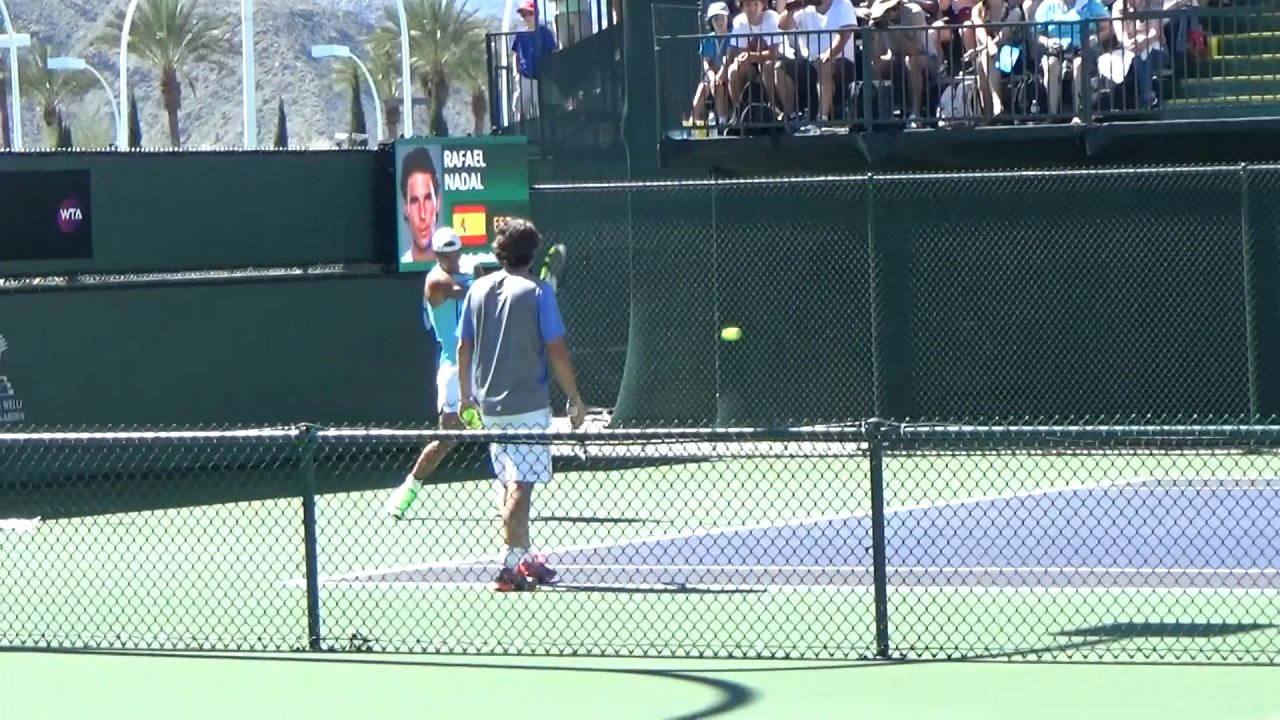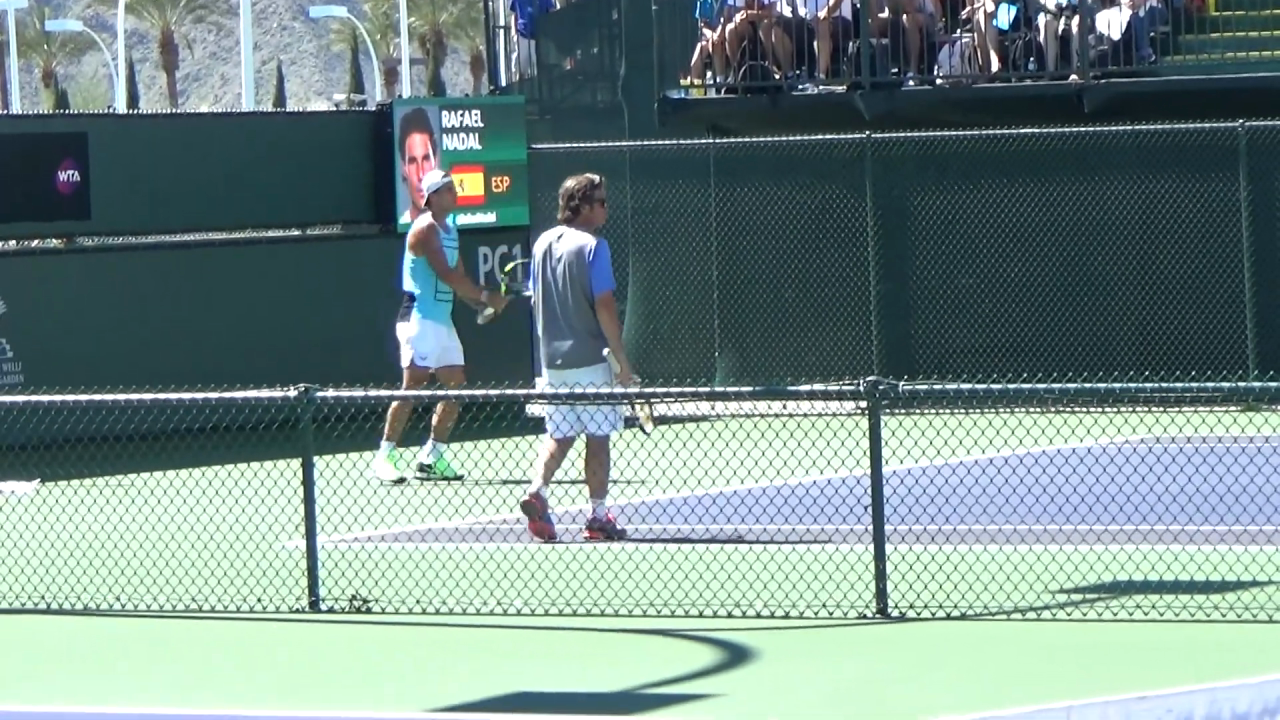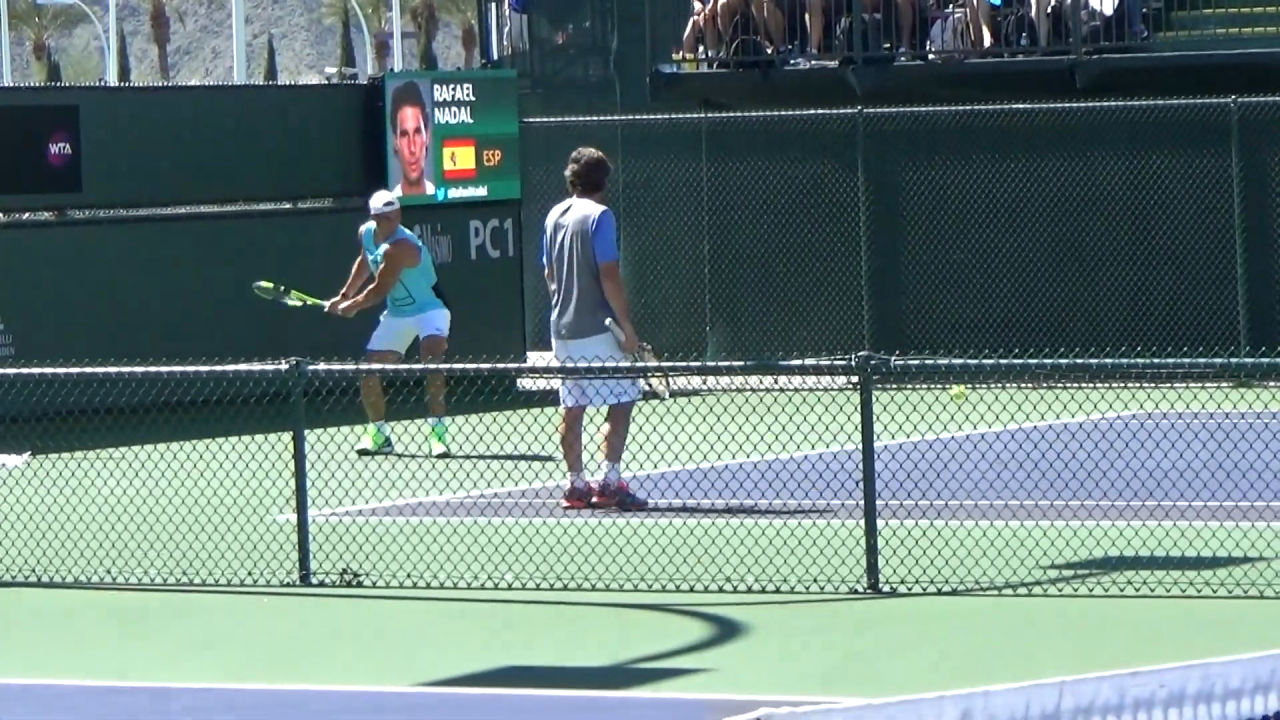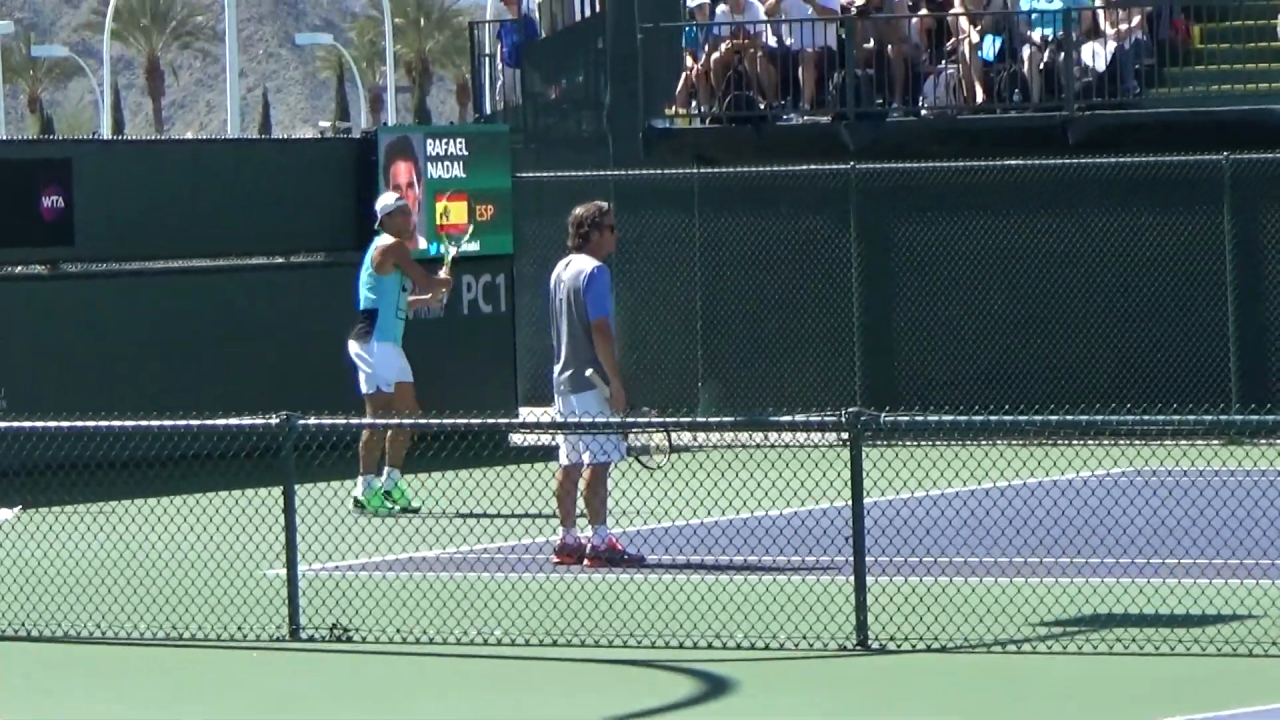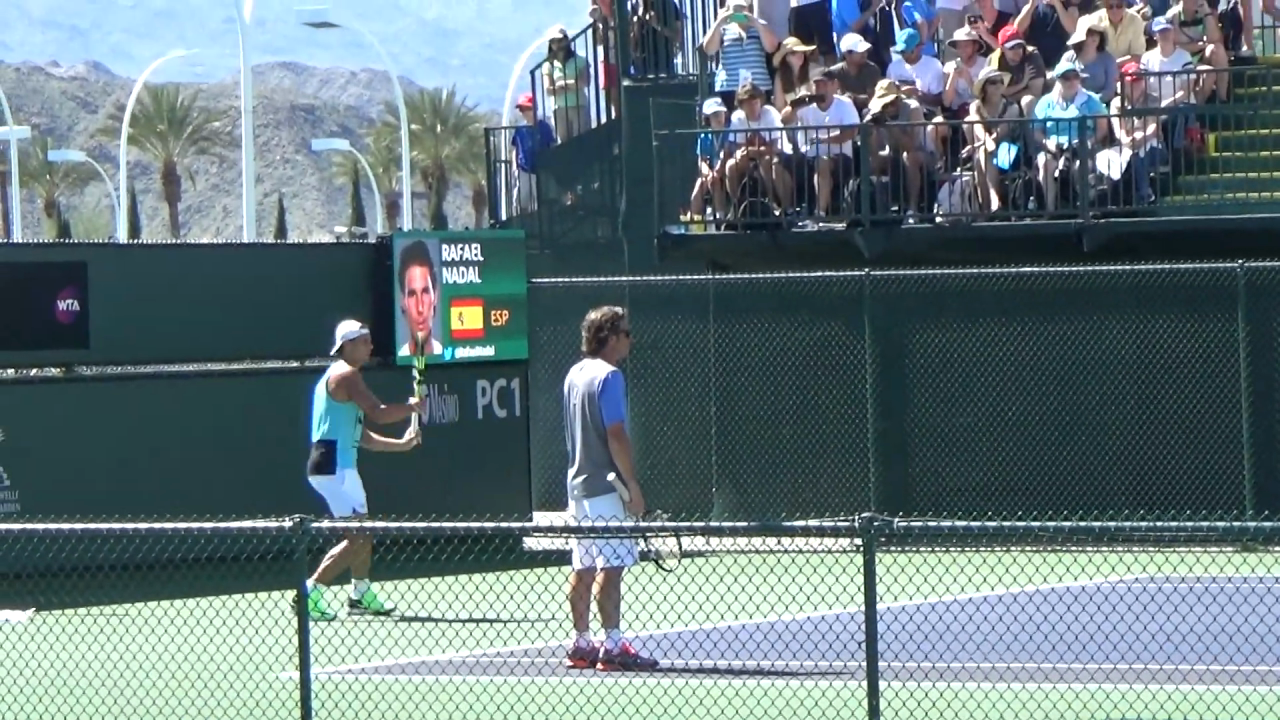
dt=1s
person 1, frame 1
left shoulder: (477, 289)
right shoulder: (538, 292)
left elbow: (464, 348)
right elbow: (556, 351)
left wrist: (466, 395)
right wrist: (575, 399)
left hip: (491, 406)
right hip: (528, 406)
left knee: (513, 484)
right knee: (521, 487)
left ankle: (525, 559)
right ankle: (509, 568)
person 1, frame 2
left shoulder: (543, 242)
right shoulder: (593, 246)
left elbow: (535, 300)
right elbow: (605, 306)
right wrist: (622, 358)
left hip: (553, 359)
right hip: (589, 359)
left knee: (559, 434)
right knee: (597, 437)
left ankle: (536, 492)
right ankle: (598, 518)
person 1, frame 3
left shoulder: (554, 216)
right shoulder: (599, 215)
right elbow: (609, 275)
right wrist: (626, 325)
left hip: (562, 328)
right hip: (596, 328)
left knee: (572, 407)
right knee: (621, 402)
left ankle: (577, 486)
right ankle: (609, 482)
person 1, frame 4
left shoulder: (560, 270)
right shoulder: (595, 270)
right elbow: (600, 331)
right wrist: (616, 382)
left hip: (565, 380)
right hip: (592, 383)
left knee: (569, 463)
right knee: (597, 462)
left ankle: (568, 541)
right ankle: (599, 544)
person 1, frame 5
left shoulder: (574, 374)
right shoulder: (609, 376)
right elbow: (616, 436)
right wrist: (633, 485)
left hip: (579, 483)
right hip: (605, 487)
left knee: (583, 567)
right knee: (611, 567)
left ankle: (582, 645)
right ankle: (613, 648)
person 2, frame 1
left shoulder: (465, 275)
right shoulder: (436, 280)
right elbow: (466, 297)
right hip: (457, 366)
right knee: (448, 436)
right ankle: (407, 490)
person 2, frame 2
left shoulder: (449, 228)
right shoulder: (425, 229)
left elbow: (459, 277)
right elbow: (445, 275)
left wrist: (484, 301)
right wrist: (484, 295)
left hip: (443, 322)
right hip: (420, 321)
left knee: (456, 389)
right knee: (411, 388)
left ankle: (431, 458)
right ankle: (385, 456)
person 2, frame 3
left shoulder: (399, 246)
right shoulder: (365, 232)
left elbow: (378, 289)
right elbow: (363, 262)
left wrist: (348, 304)
right wrist: (343, 296)
left hip: (429, 309)
right hip: (395, 313)
left knee: (433, 362)
right knee: (368, 376)
left ankle: (437, 431)
right ankle: (379, 435)
person 2, frame 4
left shoulder: (392, 249)
right shoulder: (391, 246)
right elbow: (425, 280)
left wrist: (429, 299)
right wrist: (443, 282)
left hip: (390, 344)
right hip: (374, 343)
left knee: (408, 413)
right knee: (380, 417)
left ankle: (390, 484)
right ankle: (366, 491)
person 2, frame 5
left shoulder: (344, 377)
right shoulder: (345, 376)
left elbow: (359, 435)
right elbow: (379, 414)
left wrist: (401, 444)
right wrist: (412, 407)
left hip: (334, 468)
right hip: (331, 469)
left knee: (360, 532)
right knee: (358, 536)
left ankle: (361, 594)
right ankle: (310, 592)
